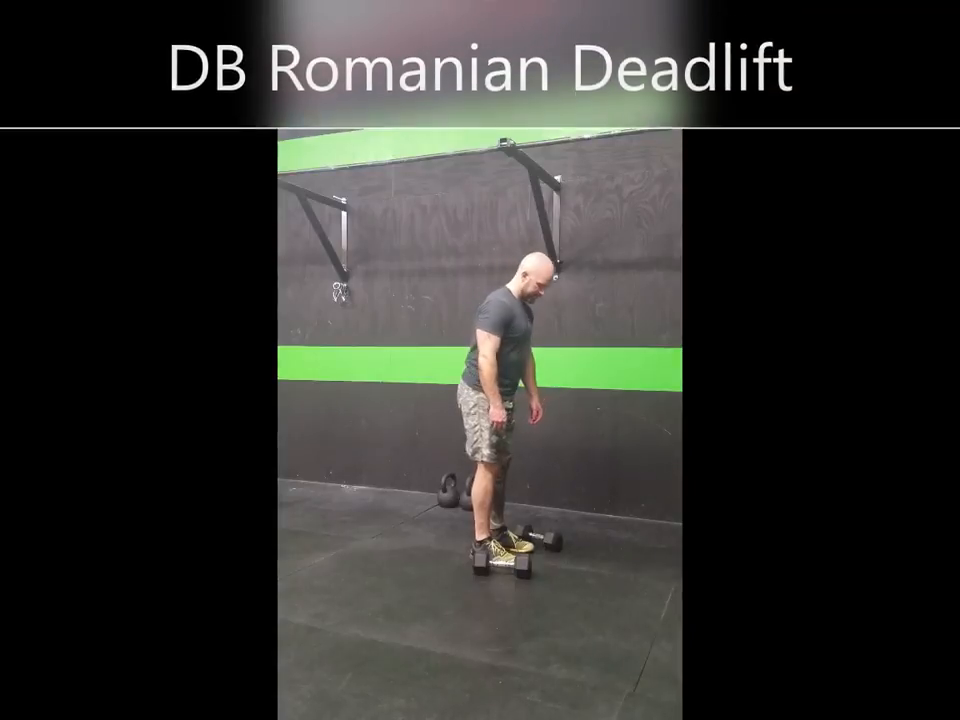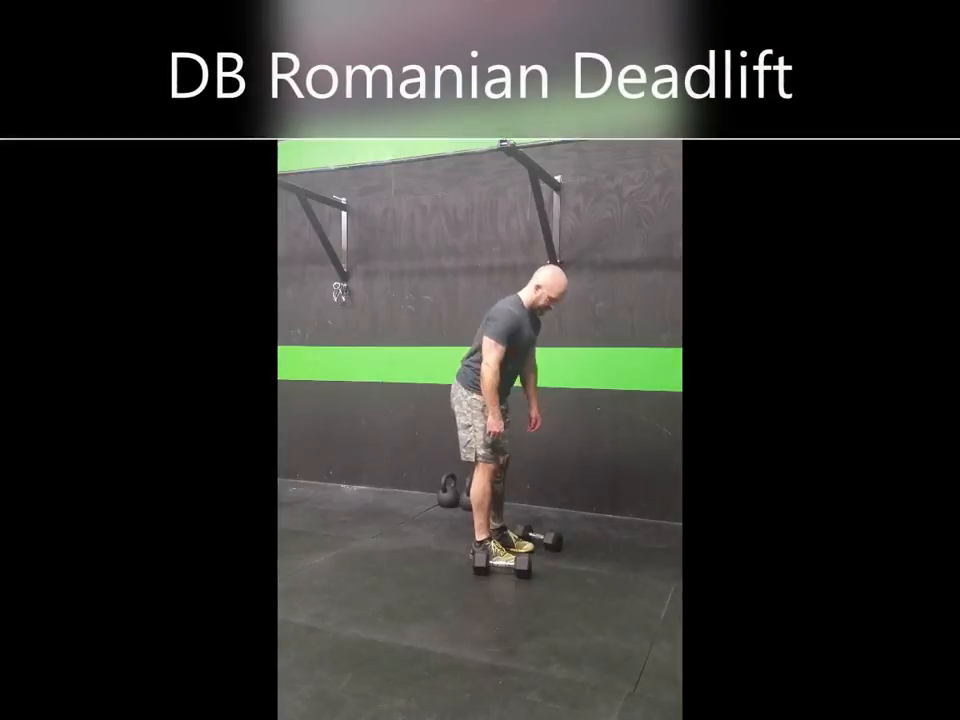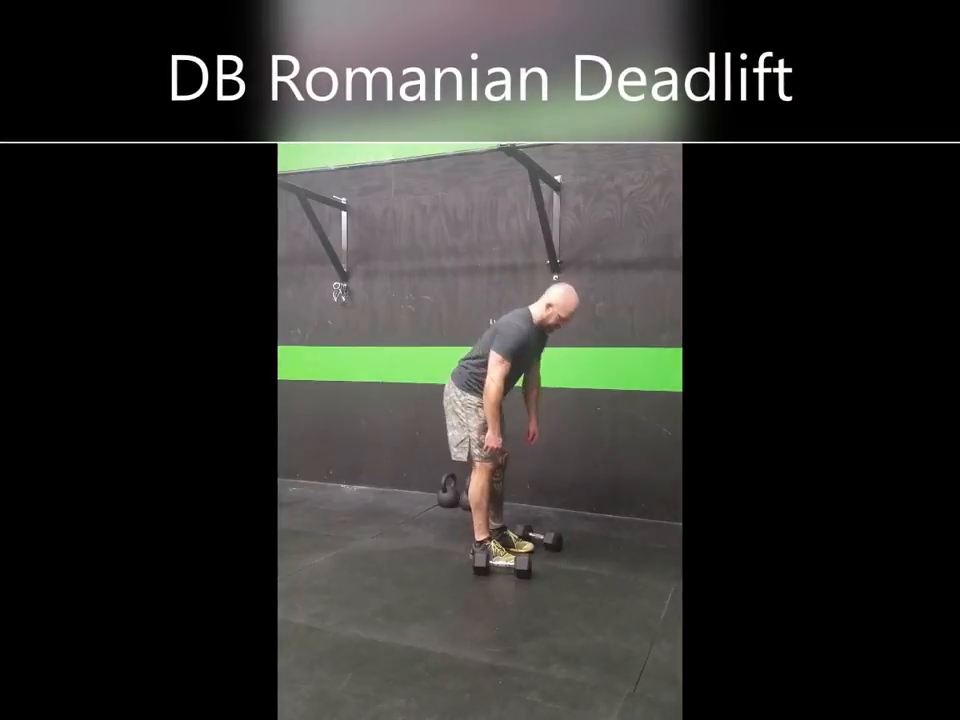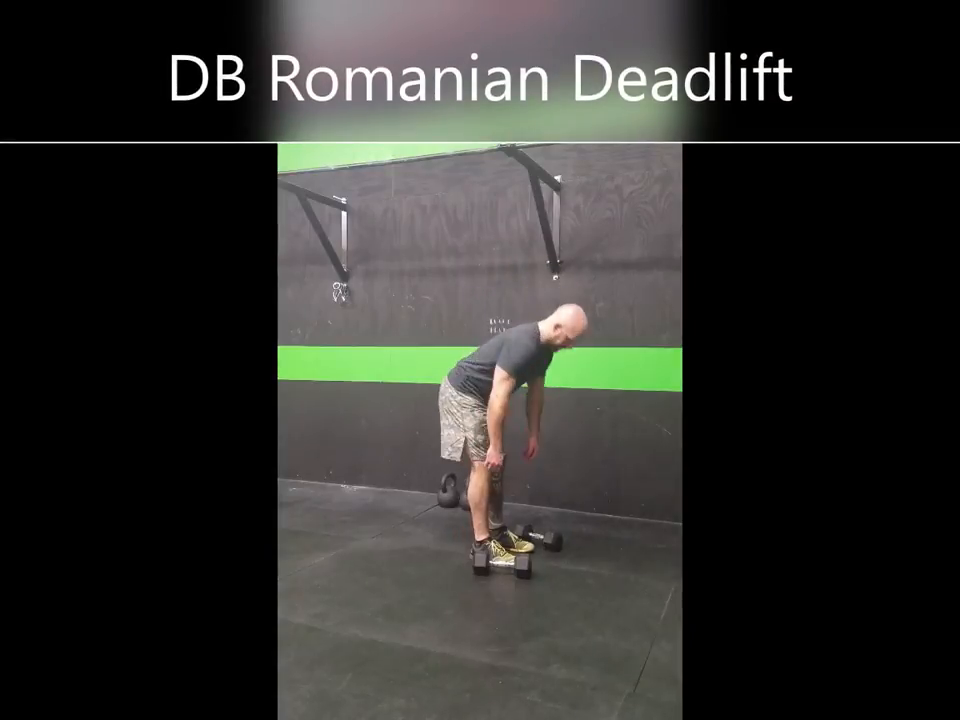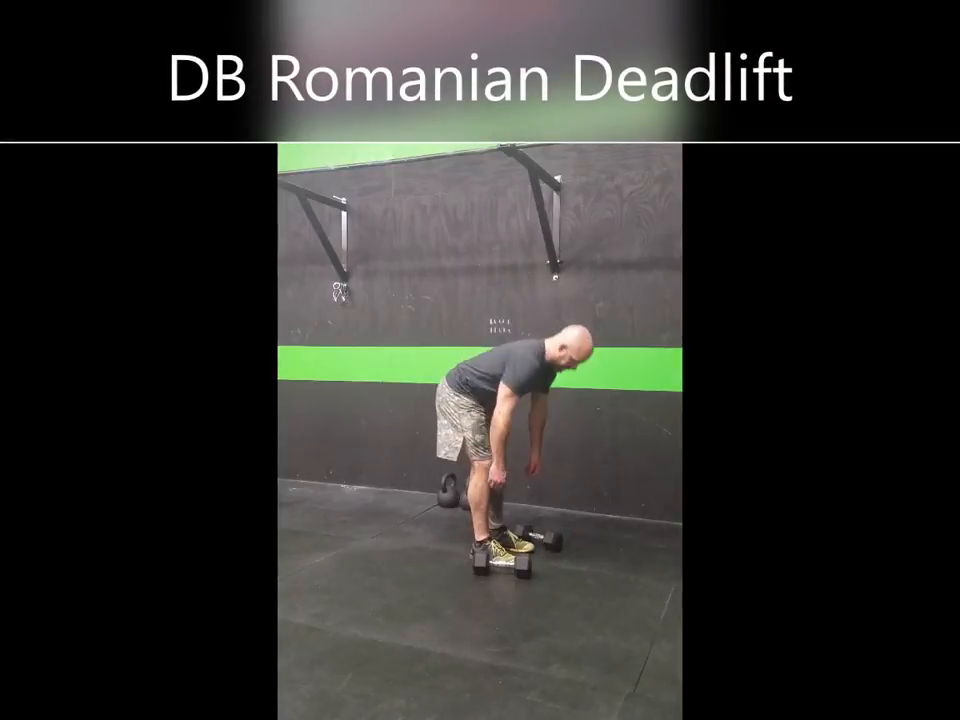
dt=0.1s
person 1, frame 1
left shoulder: (525, 309)
right shoulder: (499, 305)
left elbow: (525, 356)
right elbow: (486, 357)
left wrist: (533, 395)
right wrist: (494, 406)
left hip: (502, 395)
right hip: (478, 393)
left knee: (501, 464)
right knee: (488, 465)
left ankle: (497, 530)
right ankle: (481, 541)
person 1, frame 2
left shoulder: (532, 318)
right shoulder: (507, 313)
left elbow: (528, 364)
right elbow: (489, 366)
left wrist: (533, 404)
right wrist: (493, 414)
left hip: (494, 396)
right hip: (473, 394)
left knee: (499, 463)
right knee: (487, 465)
left ankle: (498, 530)
right ankle: (482, 542)
person 1, frame 3
left shoulder: (538, 332)
right shoulder: (516, 328)
left elbow: (531, 377)
right elbow: (494, 380)
left wrist: (533, 419)
right wrist: (493, 431)
left hip: (483, 394)
right hip: (466, 393)
left knee: (497, 462)
right knee: (484, 463)
left ankle: (497, 530)
right ankle: (481, 542)
person 1, frame 4
left shoulder: (543, 348)
right shoulder: (522, 344)
left elbow: (535, 392)
right elbow: (498, 397)
left wrist: (533, 434)
right wrist: (495, 447)
left hip: (480, 397)
right hip: (461, 394)
left knee: (496, 467)
right knee: (483, 466)
left ankle: (498, 530)
right ankle: (481, 542)
person 1, frame 5
left shoulder: (546, 364)
right shoulder: (526, 361)
left elbow: (538, 408)
right elbow: (502, 414)
left wrist: (535, 451)
right wrist: (498, 465)
left hip: (479, 399)
right hip: (457, 395)
left knee: (493, 462)
right knee: (483, 464)
left ankle: (497, 530)
right ankle: (482, 543)
